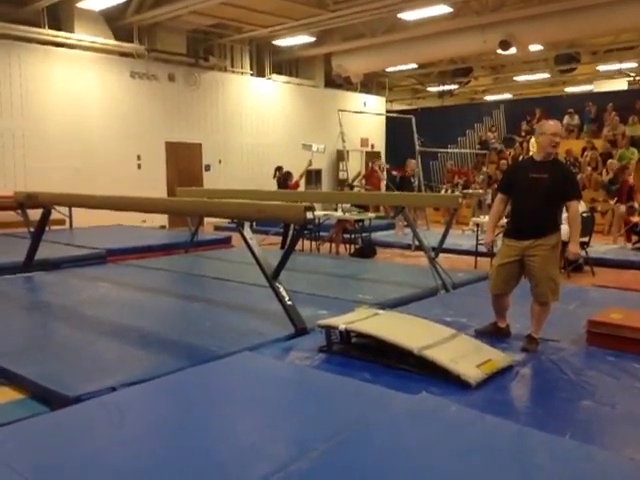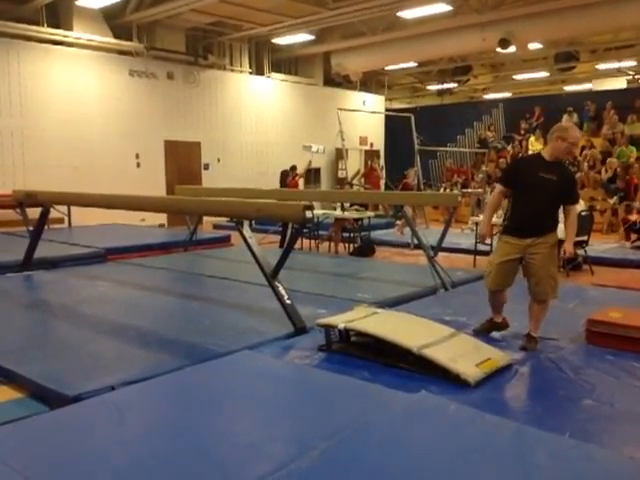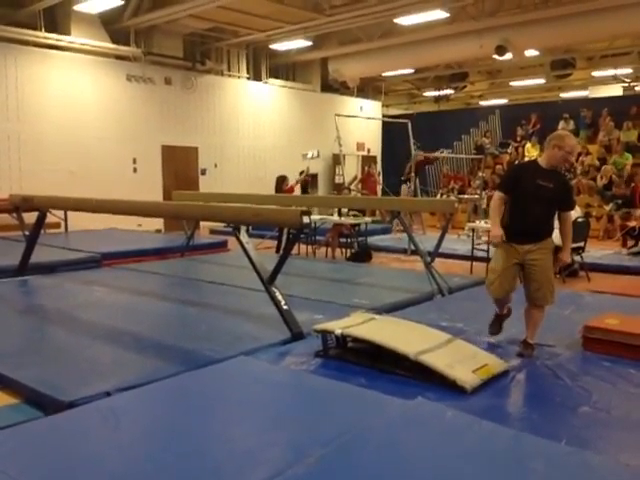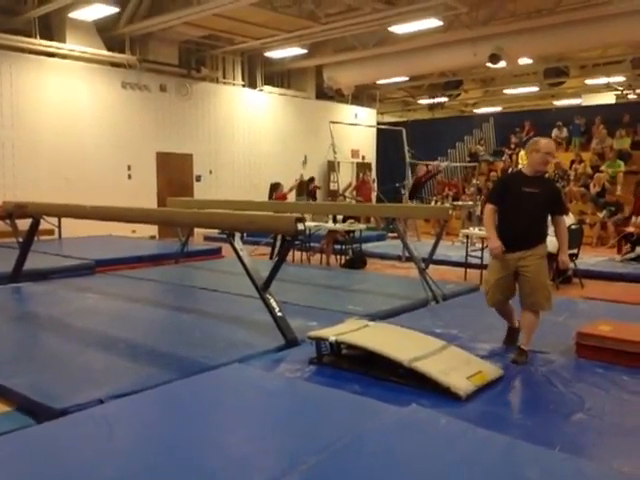
dt=0.3s
person 1, frame 1
left shoulder: (563, 173)
right shoulder: (517, 168)
left elbow: (573, 208)
right elbow: (501, 201)
left wrist: (574, 241)
right wrist: (490, 230)
left hip: (545, 242)
right hip: (512, 239)
left knee: (543, 292)
right knee: (498, 285)
left ankle: (533, 335)
right ankle: (501, 325)
person 1, frame 2
left shoulder: (566, 176)
right shoulder: (522, 164)
left elbow: (571, 211)
right elbow: (500, 192)
left wrist: (569, 241)
right wrist: (486, 221)
left hip: (543, 240)
right hip: (511, 236)
left knee: (542, 291)
right knee: (495, 281)
left ankle: (532, 334)
right ankle: (497, 319)
person 1, frame 3
left shoulder: (562, 183)
right shoulder: (519, 171)
left elbow: (565, 217)
right elbow: (498, 198)
left wrist: (565, 249)
right wrist: (495, 225)
left hip: (541, 246)
right hip: (509, 242)
left knee: (538, 297)
right knee: (498, 289)
left ankle: (529, 340)
right ankle: (501, 311)
person 1, frame 4
left shoulder: (550, 188)
right shoulder: (507, 181)
left elbow: (559, 221)
right elbow: (489, 210)
left wrist: (563, 251)
right wrist: (492, 238)
left hip: (534, 252)
right hip: (504, 251)
left knee: (532, 302)
right knee: (495, 297)
left ankle: (523, 347)
right ankle: (514, 325)
